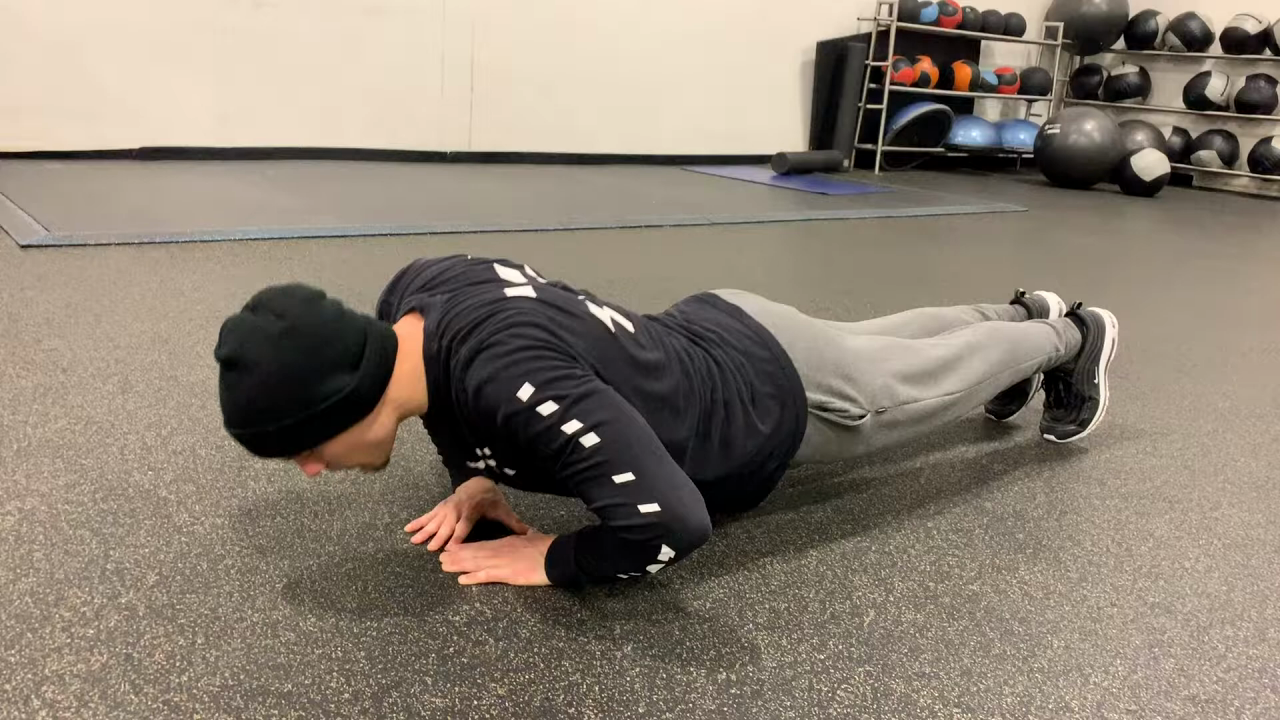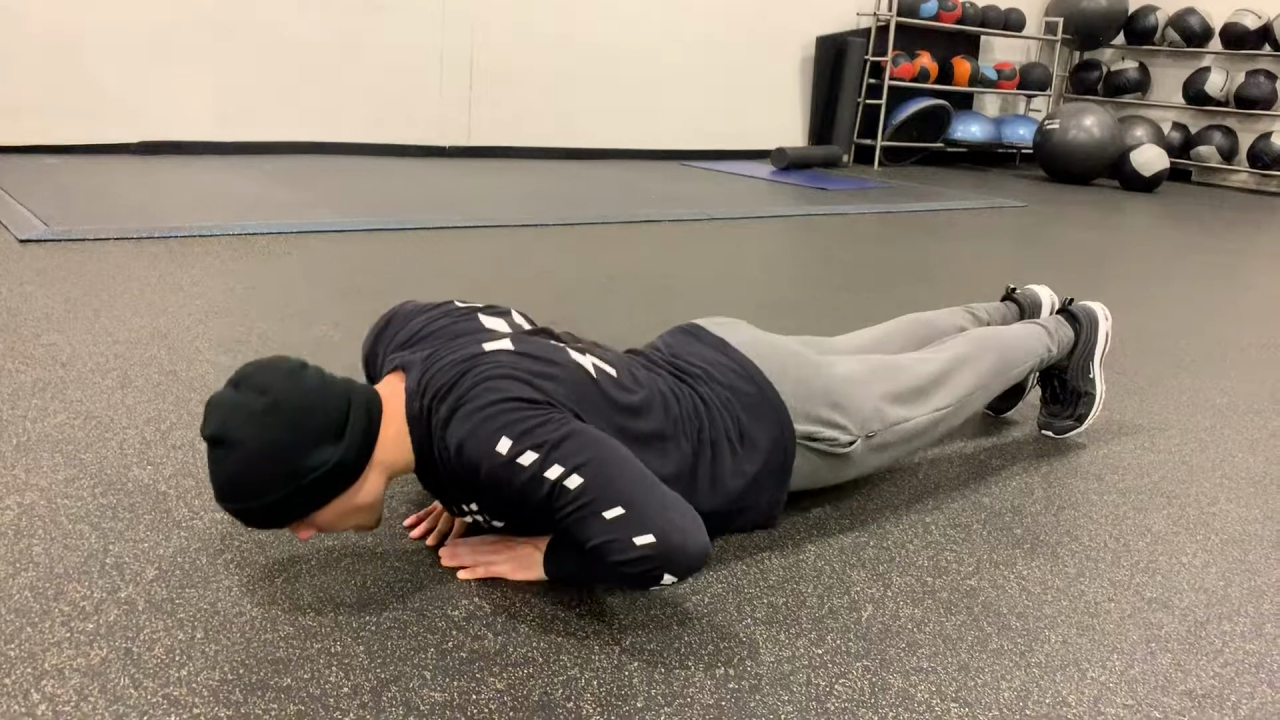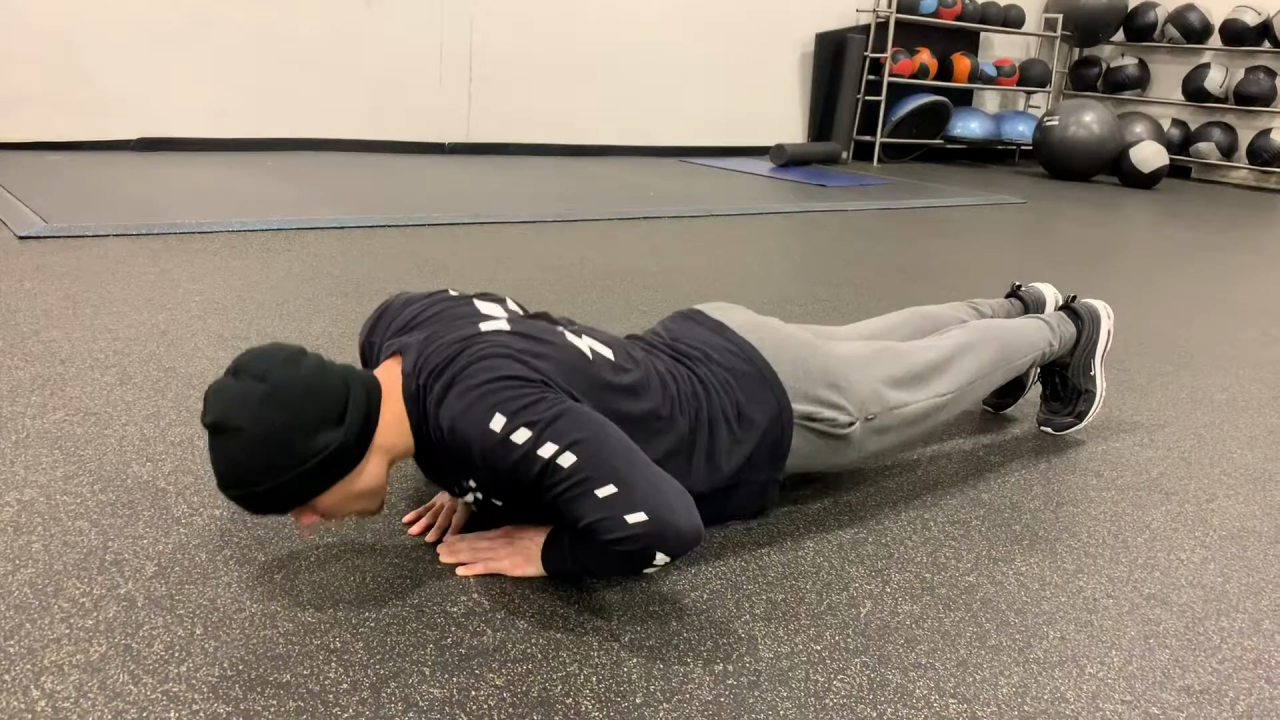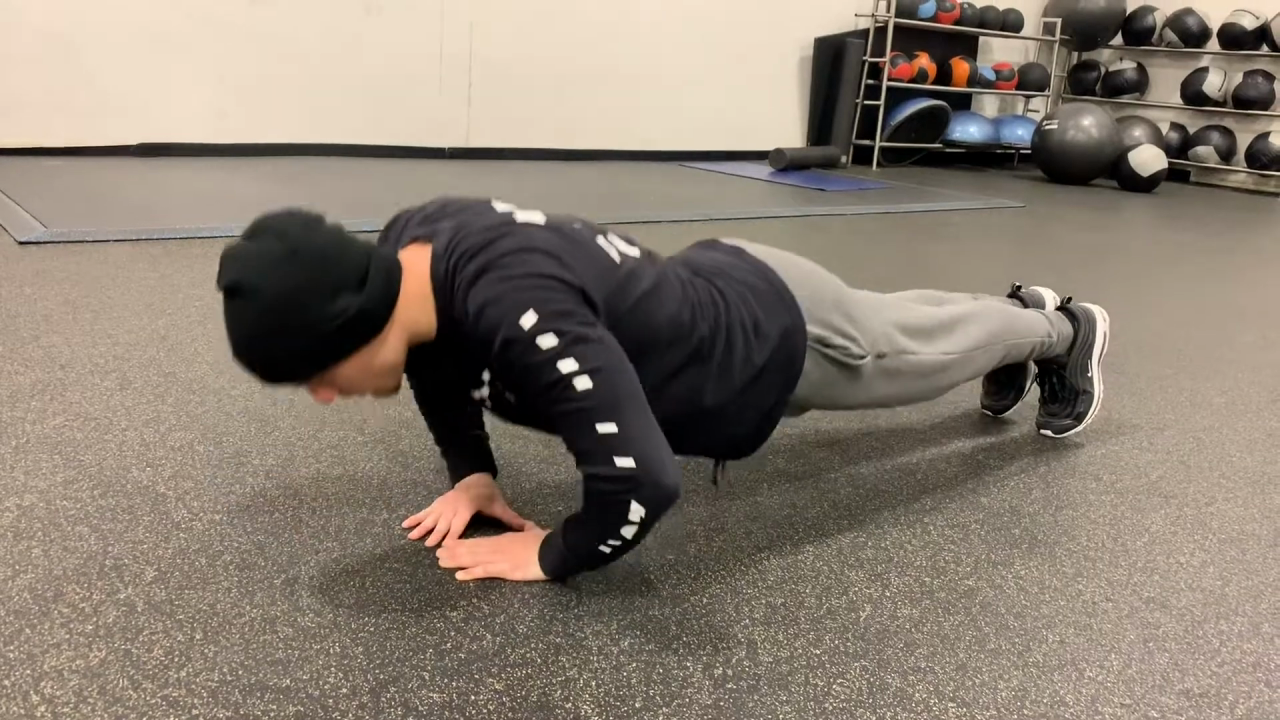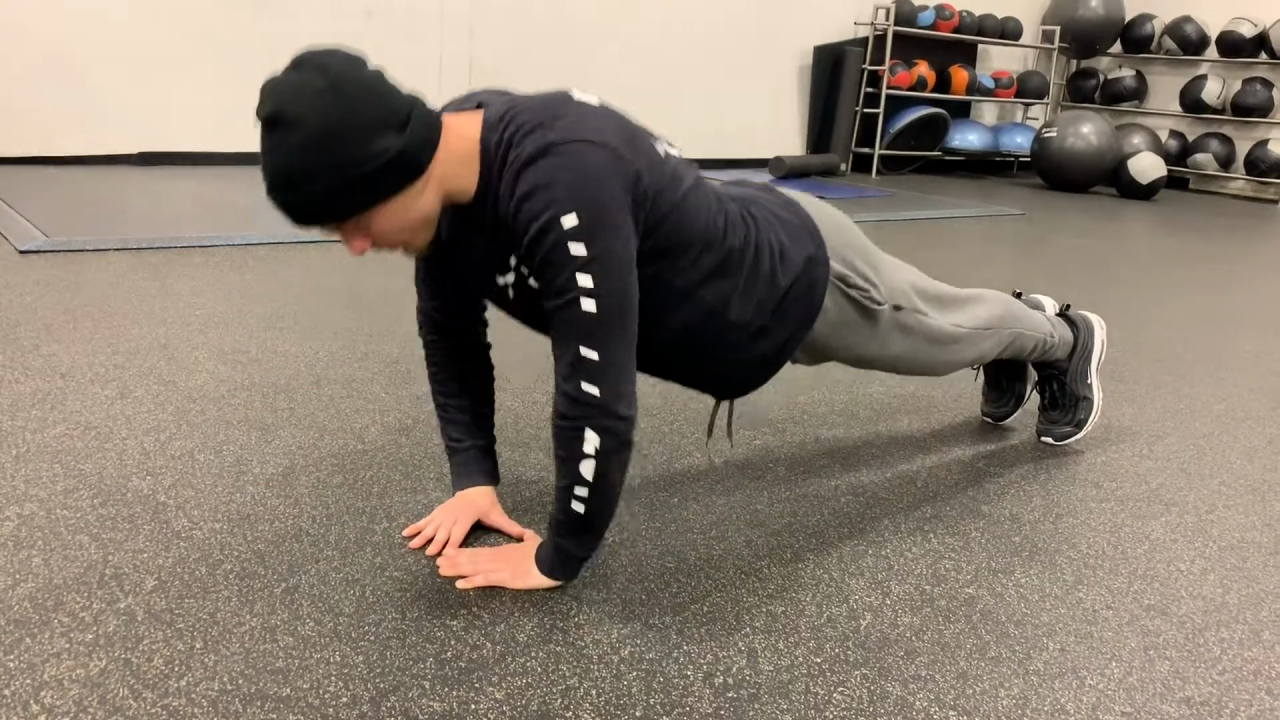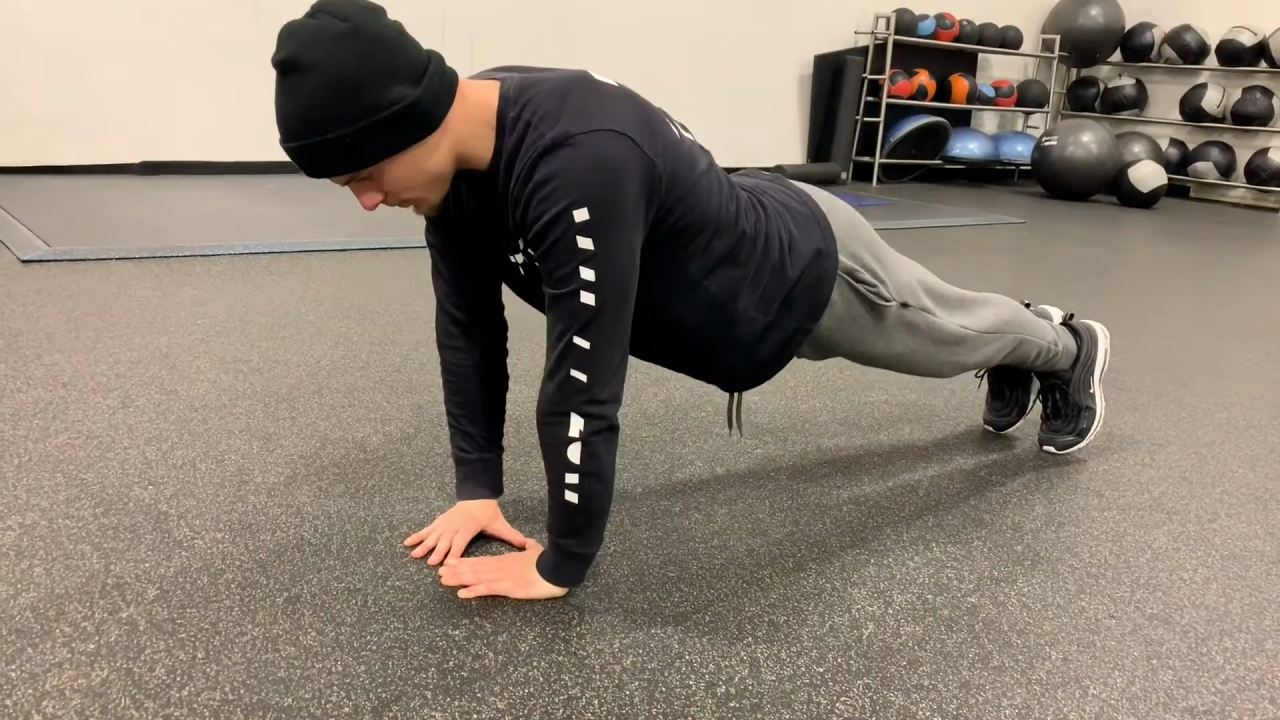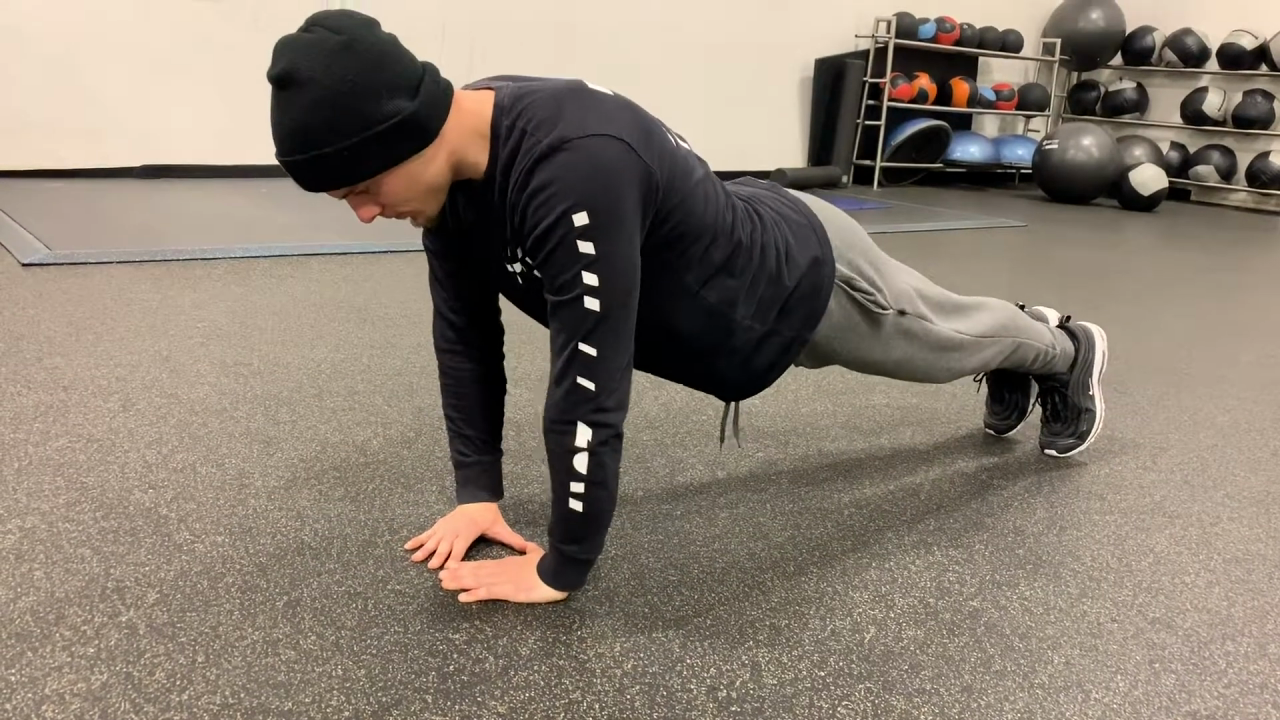
dt=0.3s
person 1, frame 1
left shoulder: (511, 379)
right shoulder: (408, 303)
left elbow: (671, 519)
left wrist: (550, 560)
right wrist: (475, 477)
left hip: (782, 397)
right hip: (713, 335)
left knee: (933, 377)
right knee: (879, 339)
left ankle: (1070, 339)
right ankle: (1019, 316)
person 1, frame 2
left shoulder: (490, 428)
right shoulder: (394, 345)
left elbow: (672, 543)
left wrist: (543, 554)
right wrist: (470, 491)
left hip: (770, 423)
right hip: (697, 361)
left knee: (918, 388)
right knee: (870, 353)
left ankle: (1062, 333)
right ankle: (1009, 313)
person 1, frame 3
left shoulder: (490, 407)
right shoulder: (389, 337)
left elbow: (665, 523)
left wrist: (542, 548)
right wrist: (471, 484)
left hip: (767, 407)
right hip: (702, 348)
left knee: (921, 377)
right knee: (877, 343)
left ankle: (1067, 331)
right ankle: (1014, 310)
person 1, frame 4
left shoulder: (516, 305)
right shoulder: (406, 252)
left elbow: (643, 478)
right elbow: (441, 357)
left wrist: (548, 555)
right wrist: (470, 473)
left hip: (781, 336)
right hip: (713, 288)
left knee: (919, 346)
right knee: (904, 326)
left ankle: (1061, 331)
right ankle: (1019, 305)
person 1, frame 5
left shoulder: (564, 181)
right shoulder: (444, 164)
left elbow: (598, 397)
right elbow: (450, 333)
left wrist: (558, 558)
right wrist: (475, 480)
left hip: (798, 278)
right hip: (733, 257)
left knee: (942, 336)
left ankle: (1061, 341)
right ankle: (1021, 329)
person 1, frame 6
left shoulder: (581, 158)
right shoulder: (458, 147)
left elbow: (583, 384)
right elbow: (469, 326)
left wrist: (561, 566)
right wrist: (475, 490)
left hip: (806, 272)
right hip: (745, 247)
left knee: (946, 334)
right knee: (944, 337)
left ankle: (1065, 352)
right ankle: (1024, 346)
person 1, frame 7
left shoulder: (575, 170)
right shoulder: (454, 155)
left elbow: (591, 388)
right elbow: (466, 333)
left wrist: (560, 568)
right wrist: (478, 493)
left hip: (802, 278)
right hip: (738, 252)
left knee: (946, 337)
left ankle: (1063, 352)
right ankle: (1024, 340)
